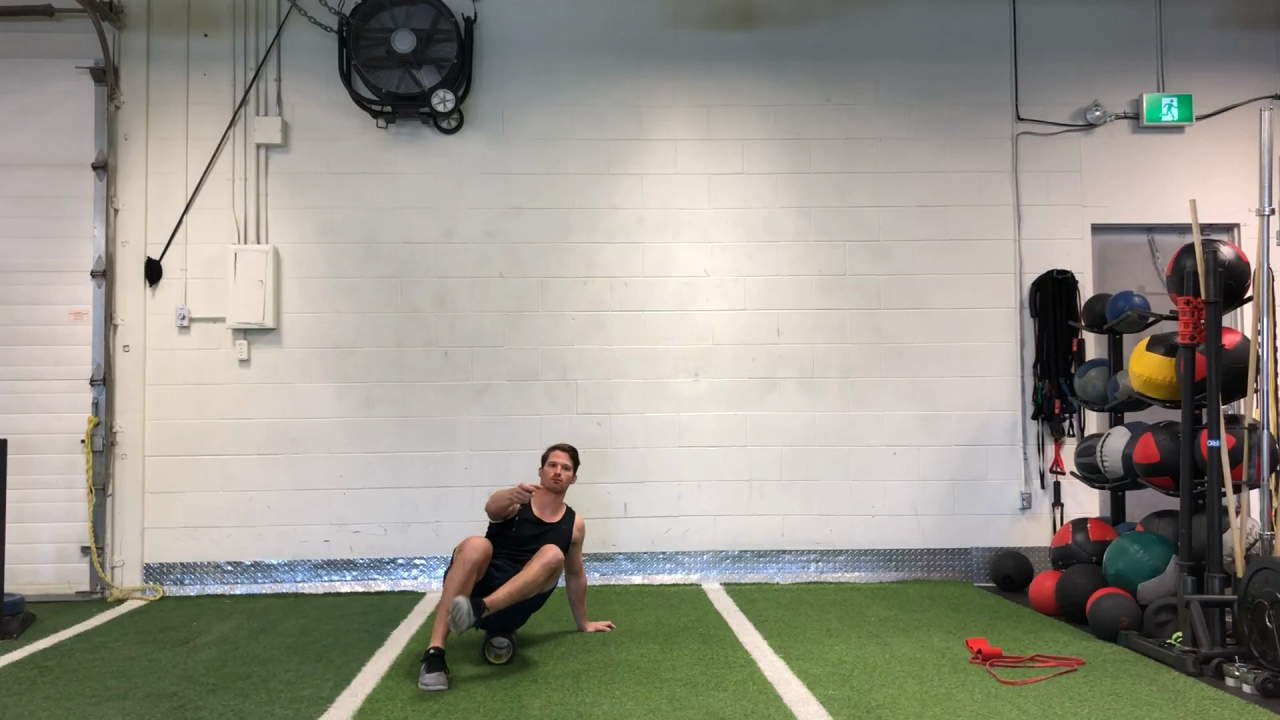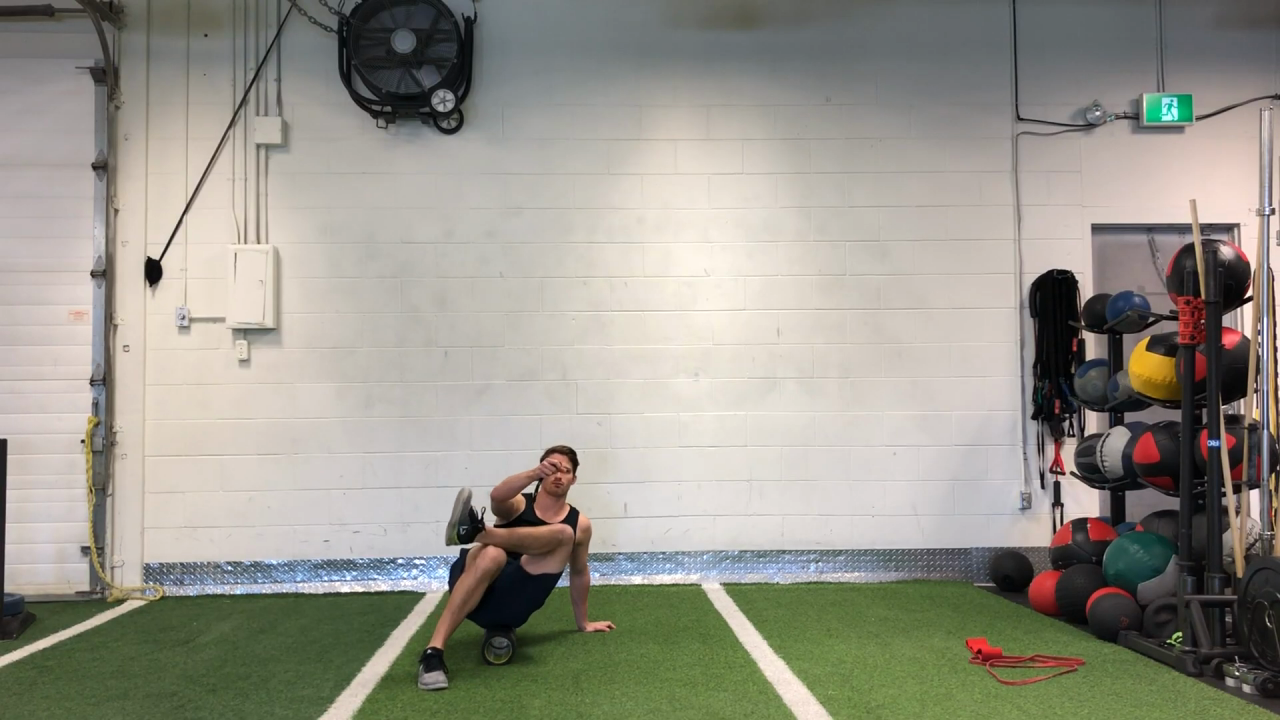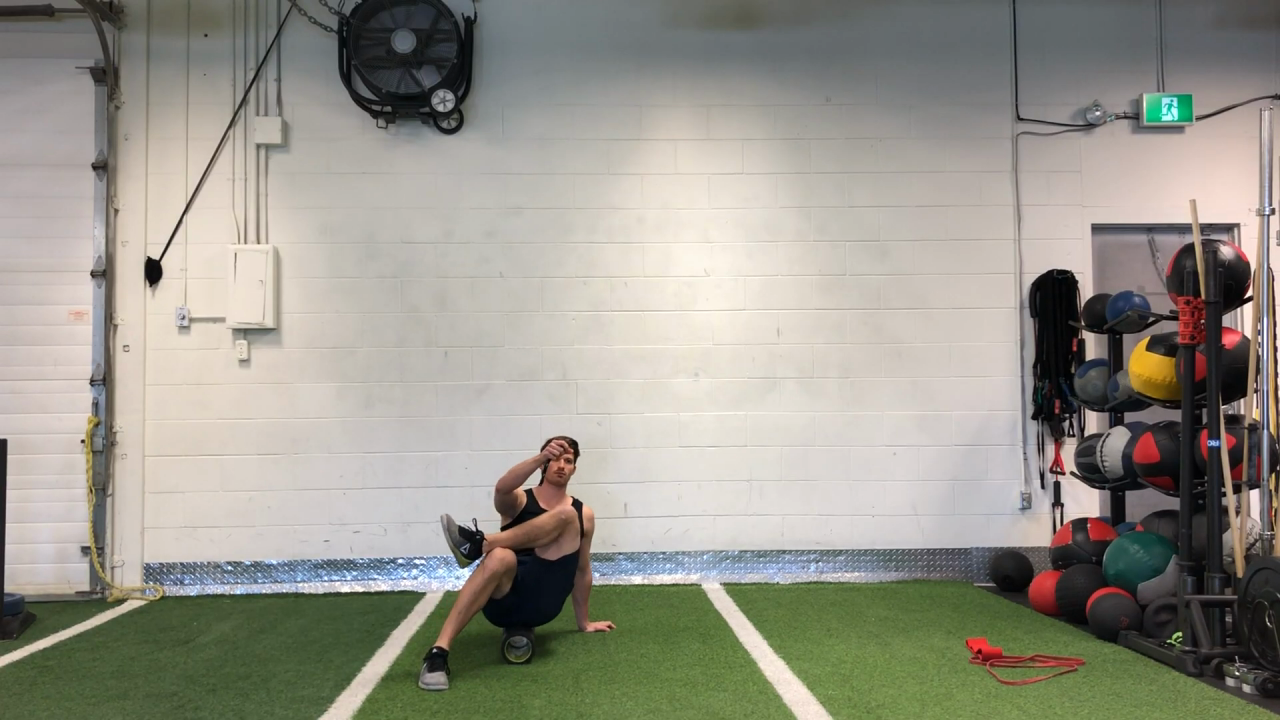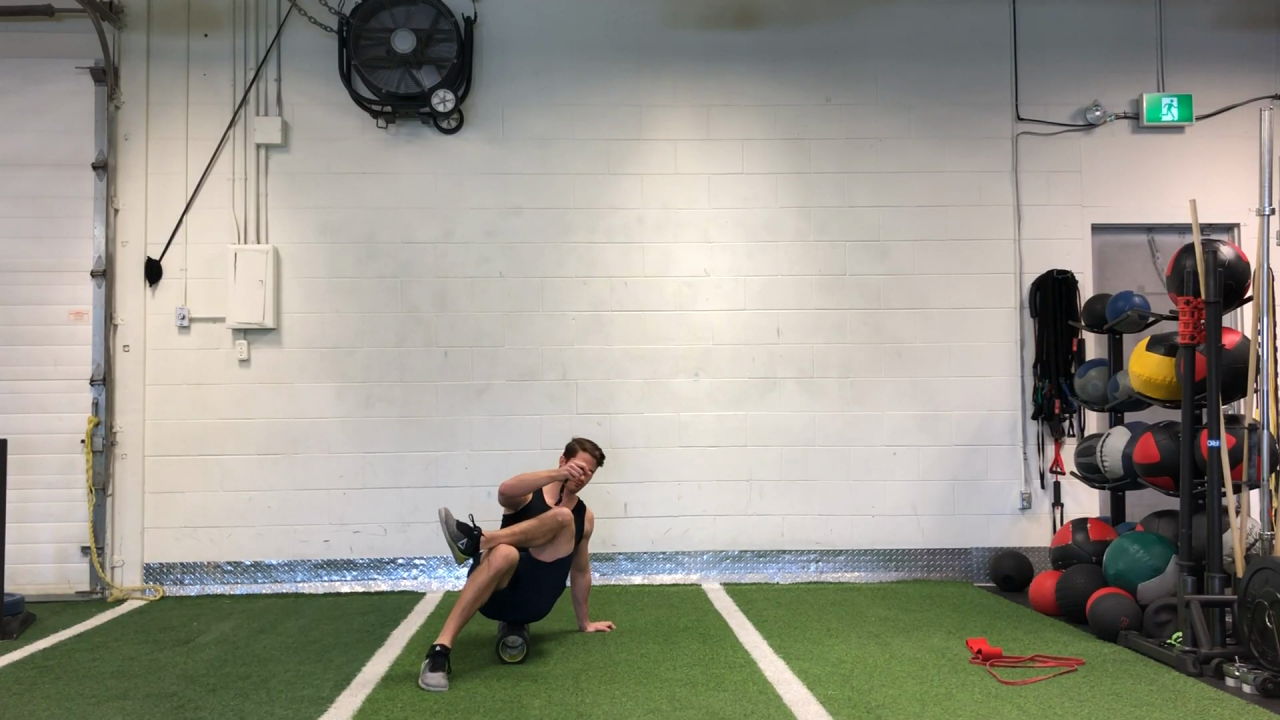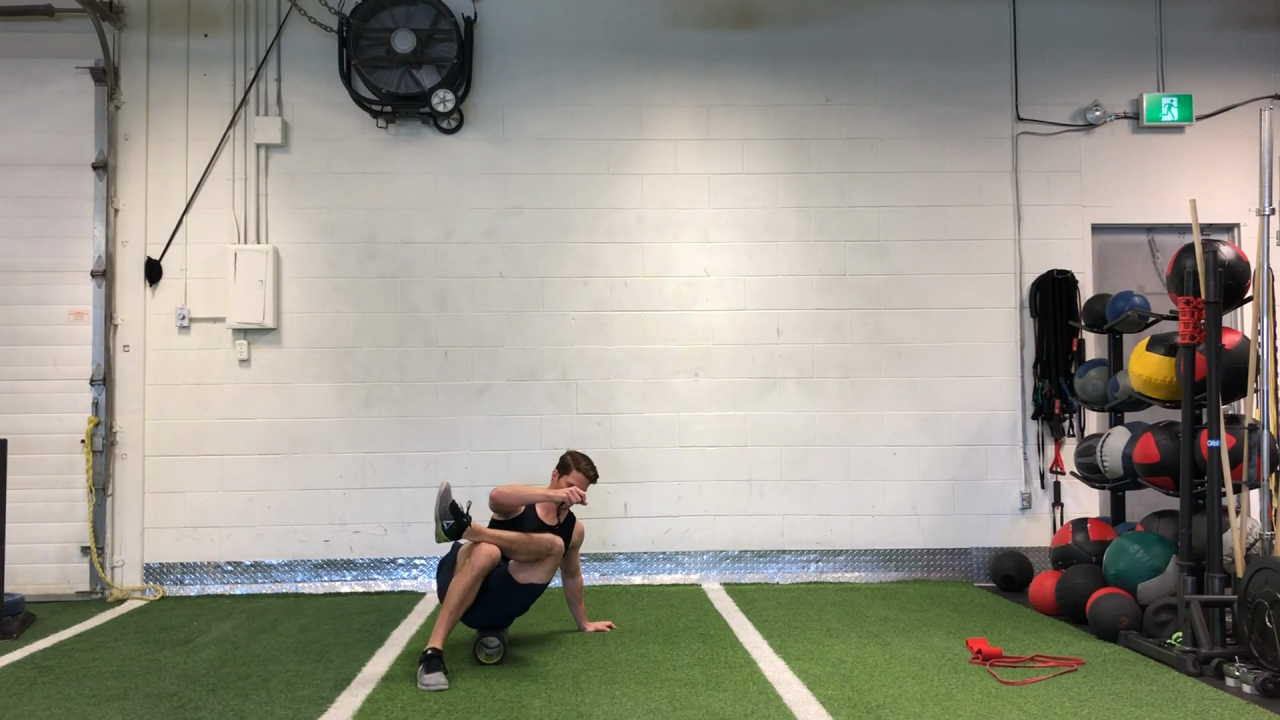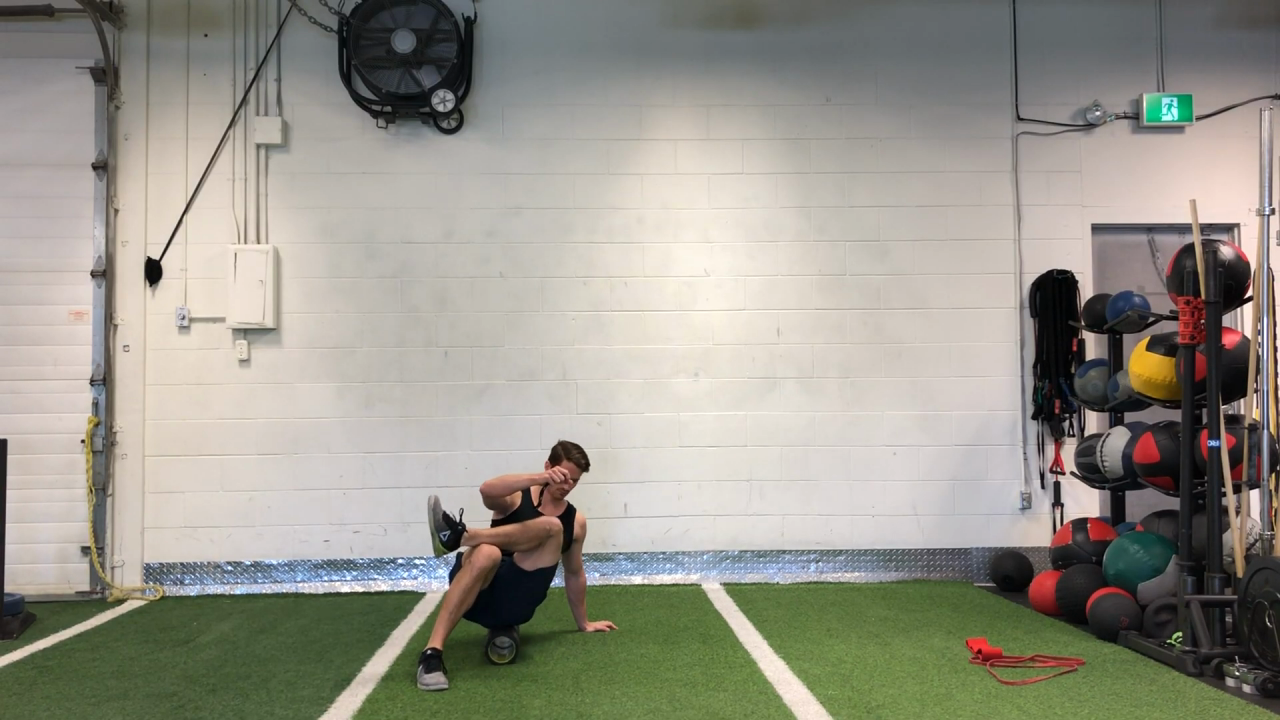
dt=0.4s
person 1, frame 1
left shoulder: (574, 525)
right shoulder: (514, 504)
left elbow: (575, 575)
right elbow: (491, 509)
left wrist: (583, 622)
right wrist: (515, 495)
left hip: (510, 607)
right hip: (480, 580)
left knee: (553, 556)
right knee: (476, 545)
left ankle: (480, 608)
right ankle: (435, 653)
person 1, frame 2
left shoulder: (580, 524)
right shoulder: (517, 505)
left elbow: (579, 574)
right elbow: (497, 496)
left wrist: (583, 622)
right wrist: (534, 474)
left hip: (513, 605)
right hip: (481, 593)
left knee: (563, 533)
right knee: (492, 555)
right ankle: (433, 652)
person 1, frame 3
left shoulder: (583, 515)
right shoulder: (519, 501)
left elbow: (582, 570)
right elbow: (502, 488)
left wrist: (584, 622)
right wrist: (541, 457)
left hip: (543, 602)
right hip: (503, 599)
left knee: (565, 516)
right knee: (501, 557)
right ankle: (439, 652)
person 1, frame 4
left shoulder: (584, 517)
right shoulder: (527, 495)
left elbow: (580, 571)
right elbow: (504, 491)
left wrist: (585, 621)
right wrist: (557, 474)
left hip: (532, 605)
right hip: (496, 591)
left knee: (563, 517)
right knee: (505, 553)
right ankle: (440, 650)
person 1, frame 5
left shoulder: (574, 529)
right shoulder: (520, 504)
left elbow: (571, 576)
right elbow: (497, 496)
left wrist: (583, 622)
right wrist: (552, 495)
left hip: (496, 610)
right hip: (460, 579)
left knee: (554, 545)
right knee: (486, 551)
right ankle: (432, 653)
person 1, frame 6
left shoulder: (576, 522)
right shoulder: (515, 498)
left elbow: (574, 573)
right elbow: (487, 490)
left wrist: (583, 622)
right wrist: (539, 479)
left hip: (515, 605)
right hip: (480, 594)
left knee: (552, 526)
right knee: (486, 553)
right ankle: (432, 652)
